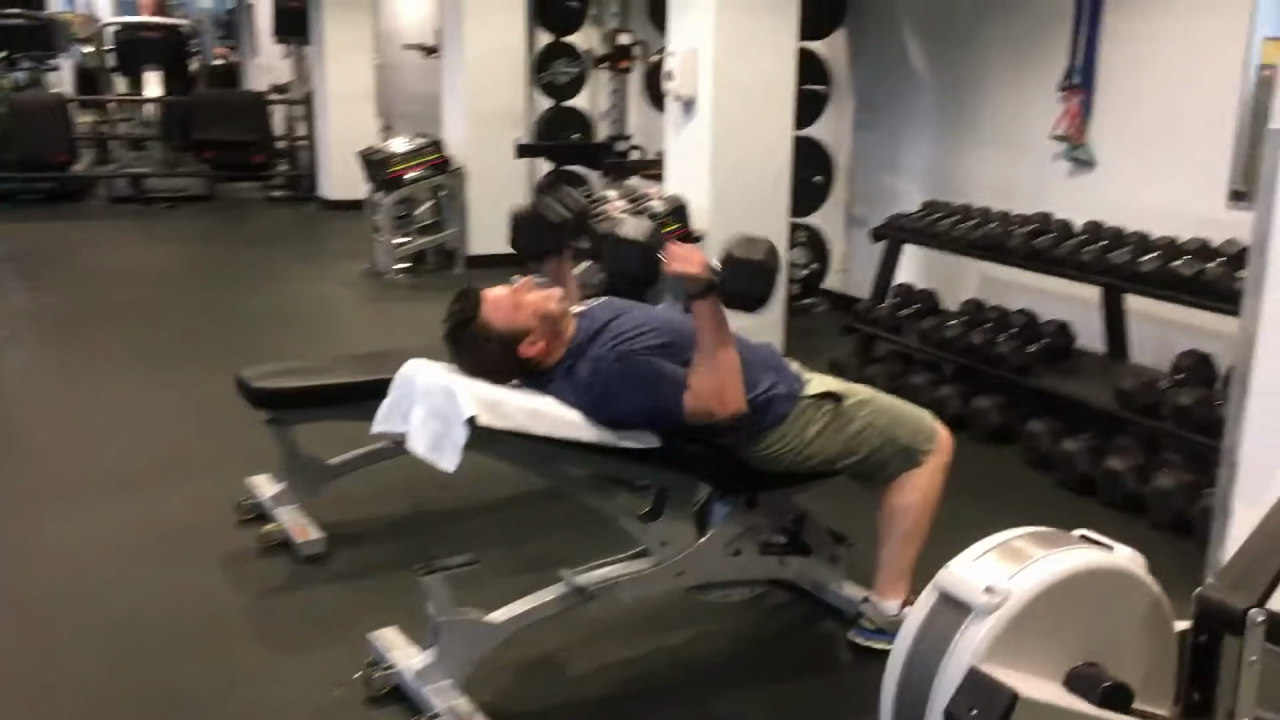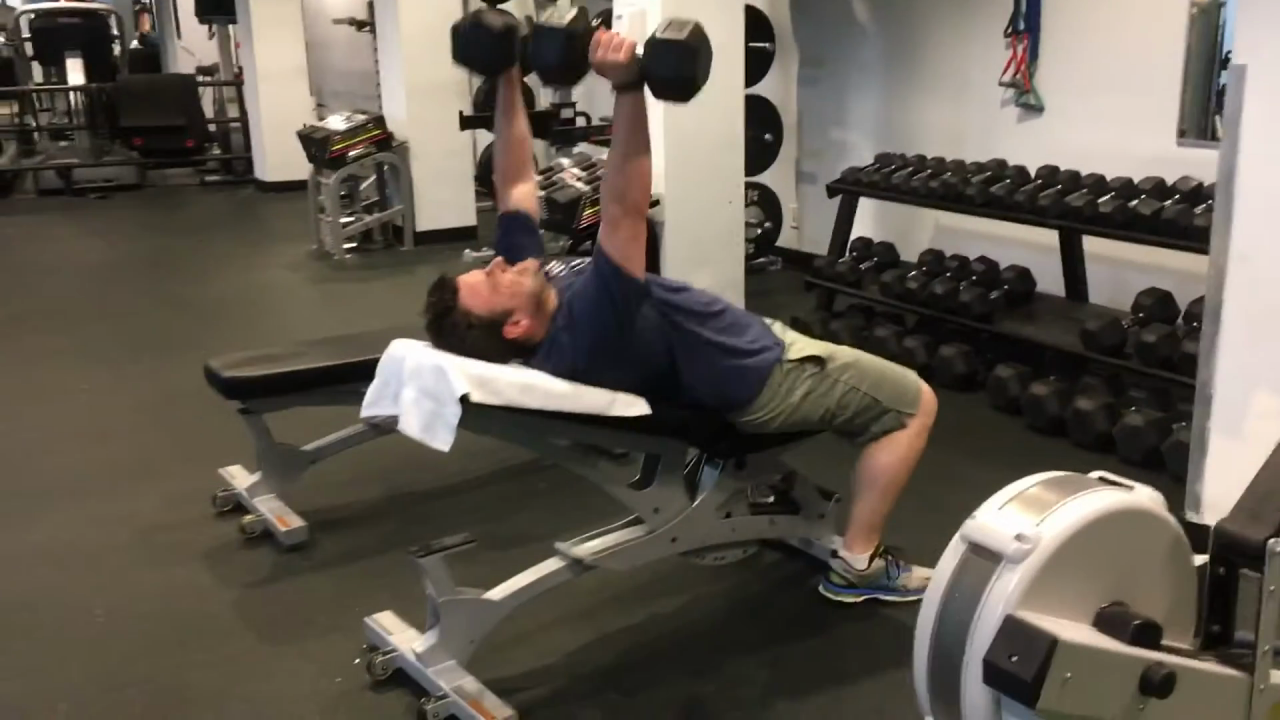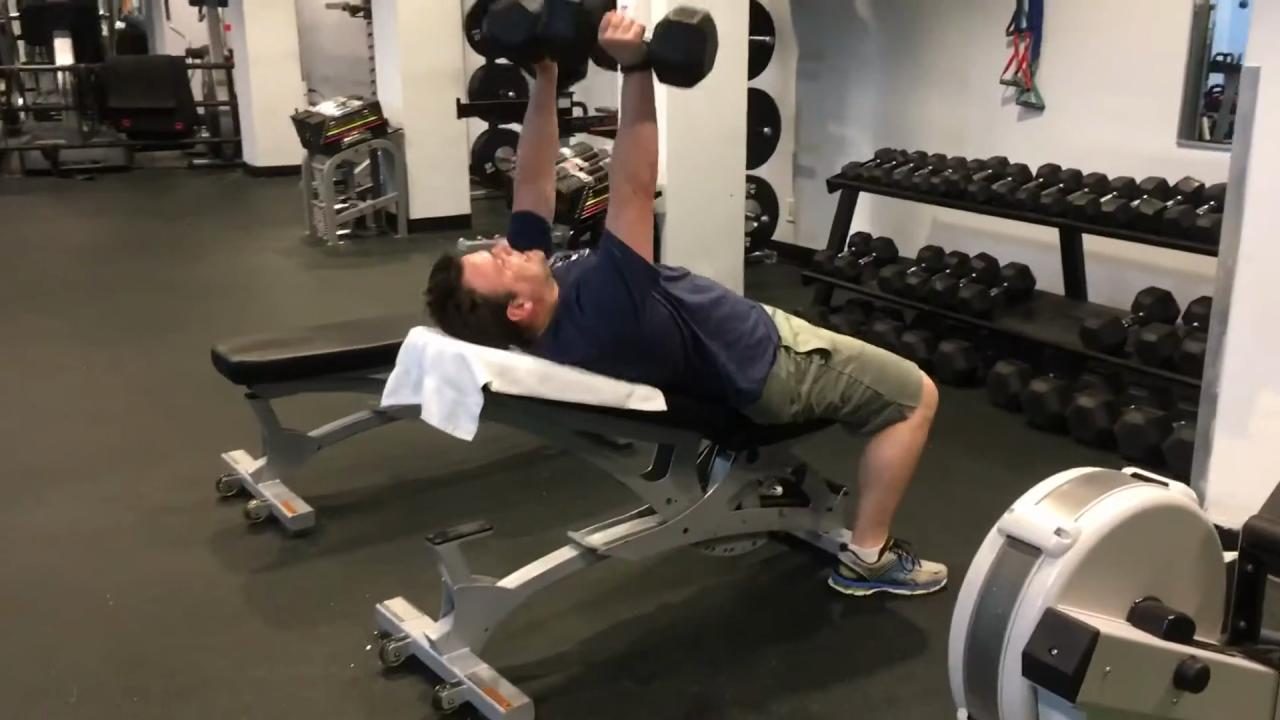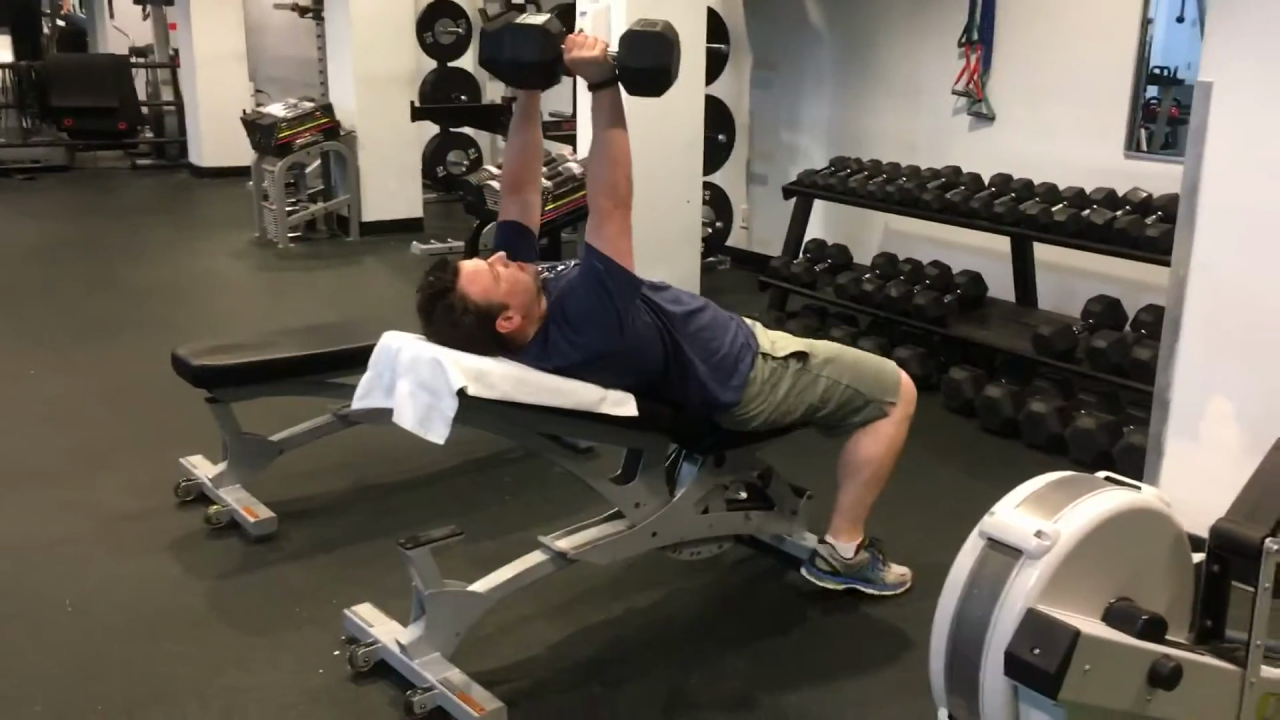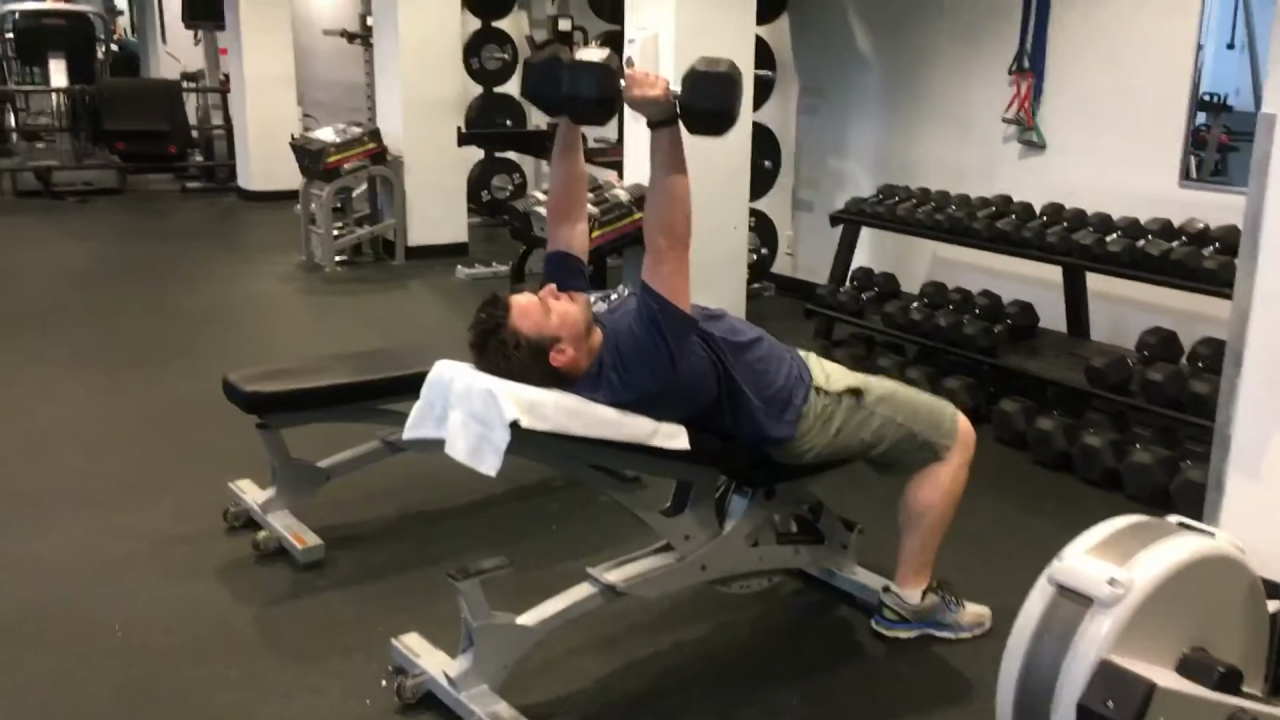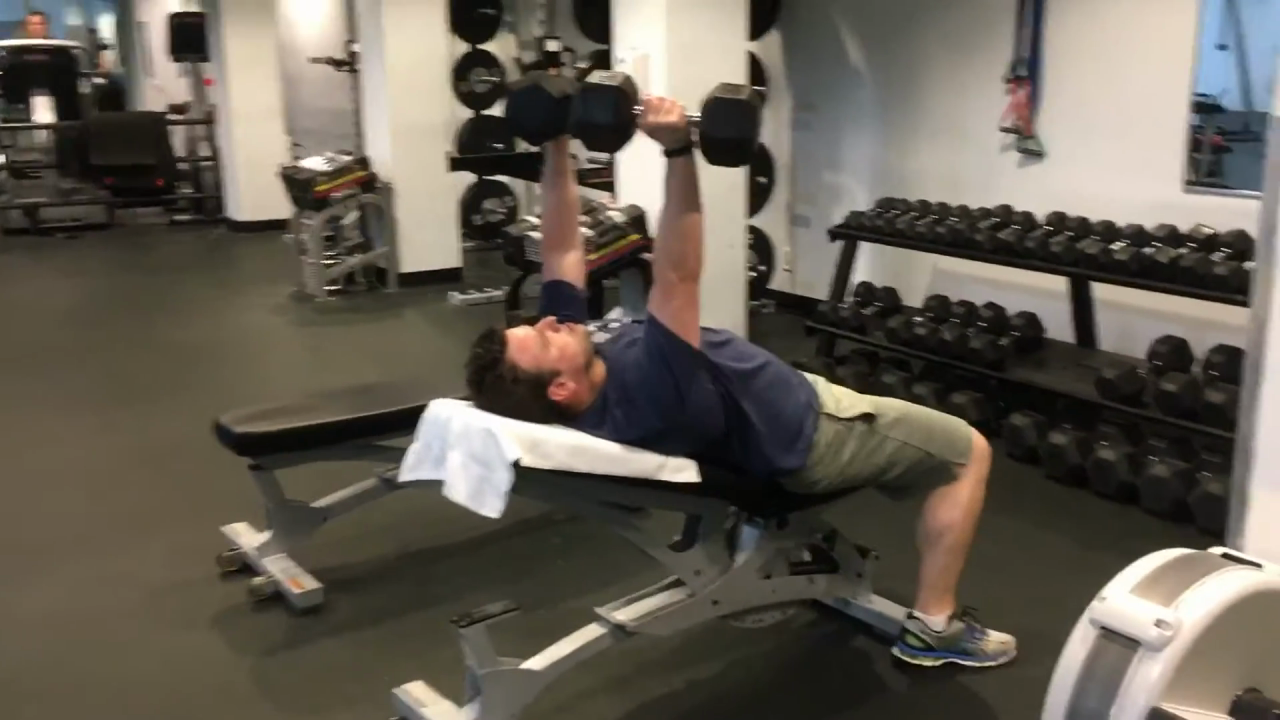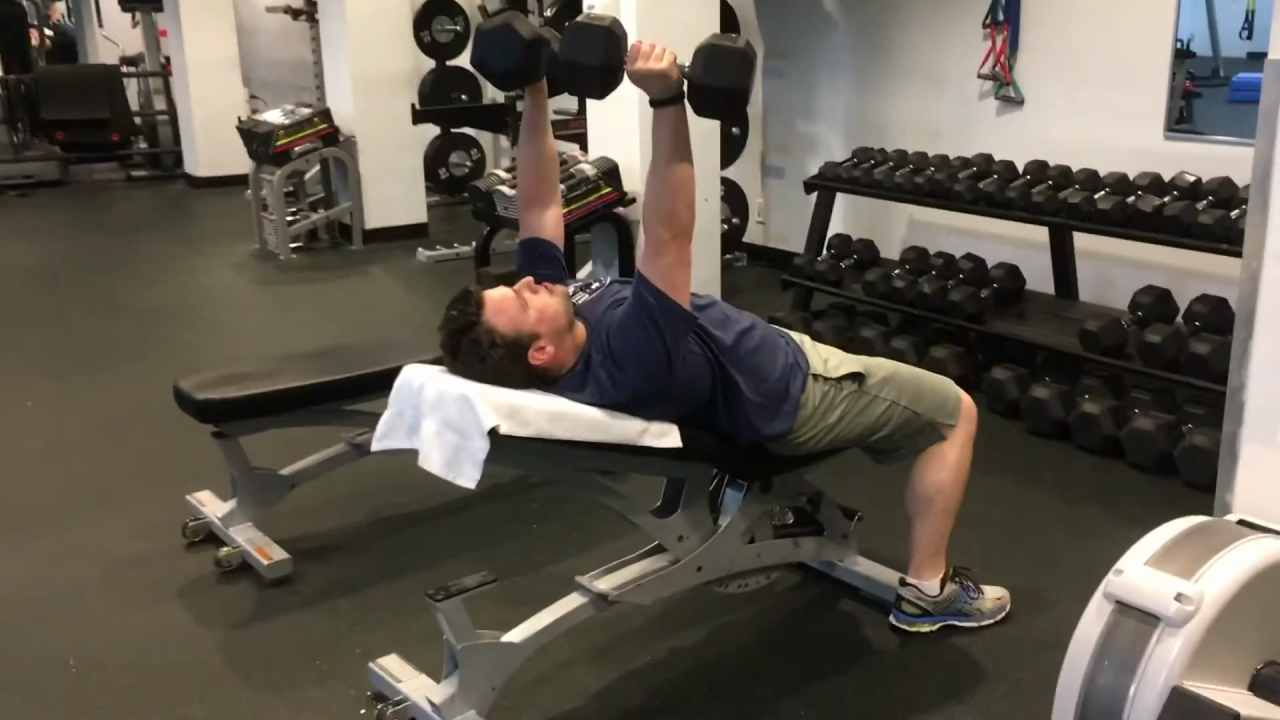
dt=0.4s
person 1, frame 1
left shoulder: (557, 339)
right shoulder: (603, 377)
right elbow: (724, 400)
left wrist: (558, 255)
right wrist: (701, 292)
right hip: (776, 411)
right knee: (930, 442)
right ankle: (885, 613)
person 1, frame 2
left shoulder: (519, 267)
right shoulder: (587, 331)
left elbow: (514, 183)
right elbow: (625, 212)
left wrist: (509, 78)
right wrist: (626, 86)
right hip: (759, 378)
right knee: (914, 402)
right ankle: (857, 564)
person 1, frame 3
left shoulder: (520, 280)
right shoulder: (599, 319)
left elbow: (535, 180)
right elbow: (632, 194)
left wrist: (545, 72)
right wrist: (635, 68)
left hip: (739, 330)
right hip: (762, 366)
right knee: (915, 395)
right ankle: (868, 557)
person 1, frame 4
left shoulder: (507, 291)
right shoulder: (586, 332)
left elbow: (520, 191)
right elbow: (611, 207)
left wrist: (529, 91)
right wrist: (603, 83)
left hip: (716, 341)
right hip: (741, 375)
right knee: (895, 391)
right ankle: (842, 553)
person 1, frame 5
left shoulder: (567, 323)
right shoulder: (636, 369)
left elbow: (567, 222)
right elbow: (667, 245)
left wrist: (569, 120)
right wrist: (663, 121)
right hip: (795, 406)
right knee: (953, 434)
right ankle: (910, 598)
person 1, frame 6
left shoulder: (562, 343)
right shoulder: (641, 402)
left elbow: (561, 249)
right elbow: (677, 279)
left wrist: (558, 146)
right wrist: (678, 150)
right hip: (803, 434)
right knee: (968, 452)
right ankle: (934, 625)
person 1, frame 7
left shoulder: (542, 303)
right shoulder: (624, 364)
left elbow: (539, 205)
right elbow: (668, 236)
left wrist: (535, 95)
right wrist: (666, 99)
right hip: (788, 393)
right knee: (956, 411)
right ankle: (927, 589)
